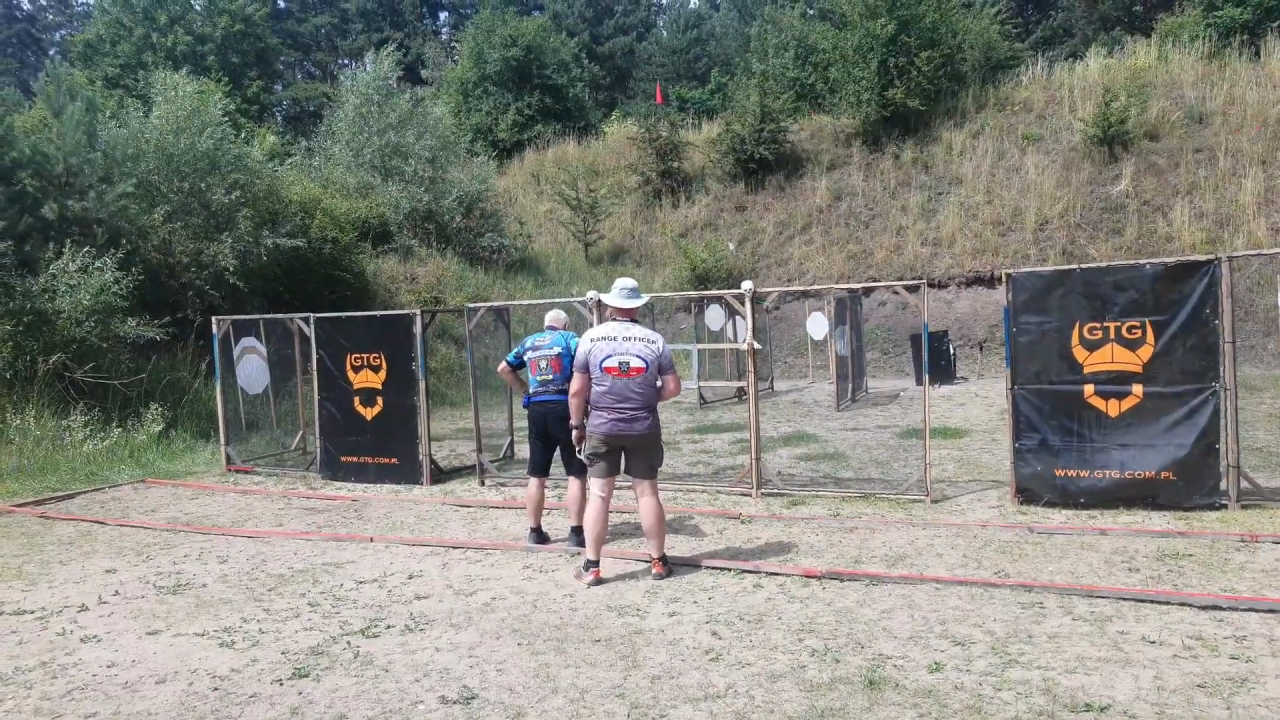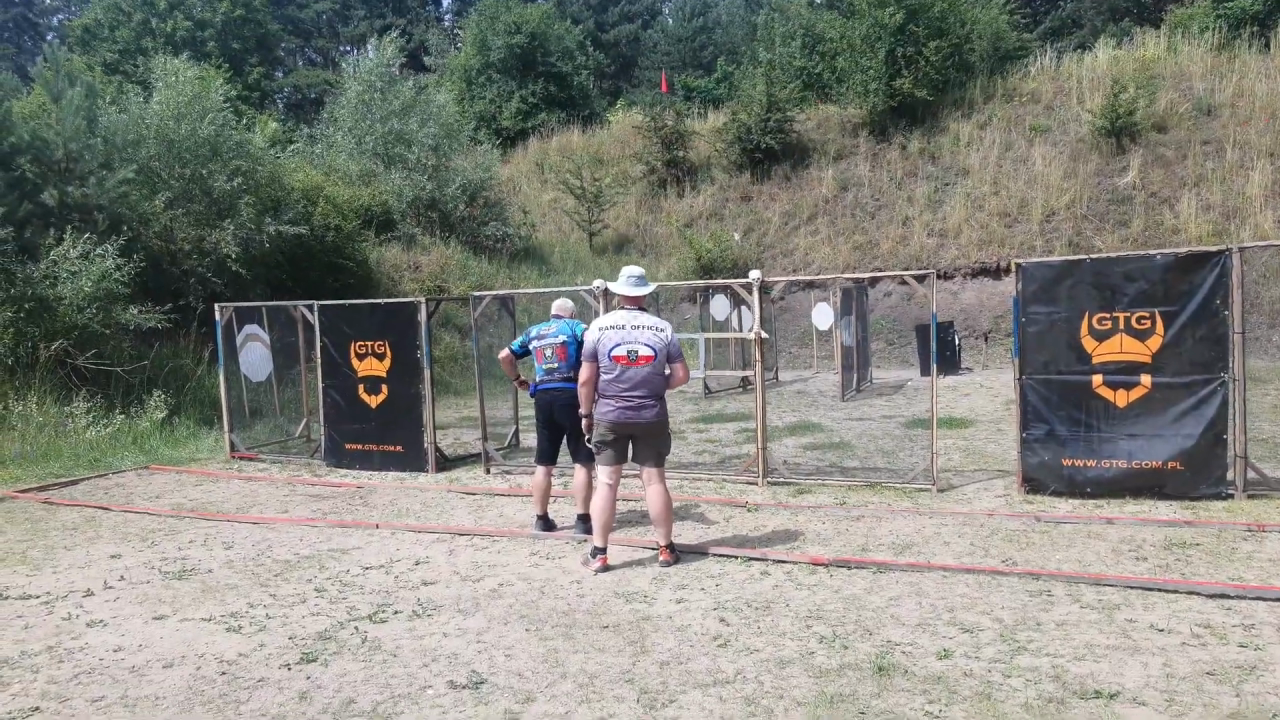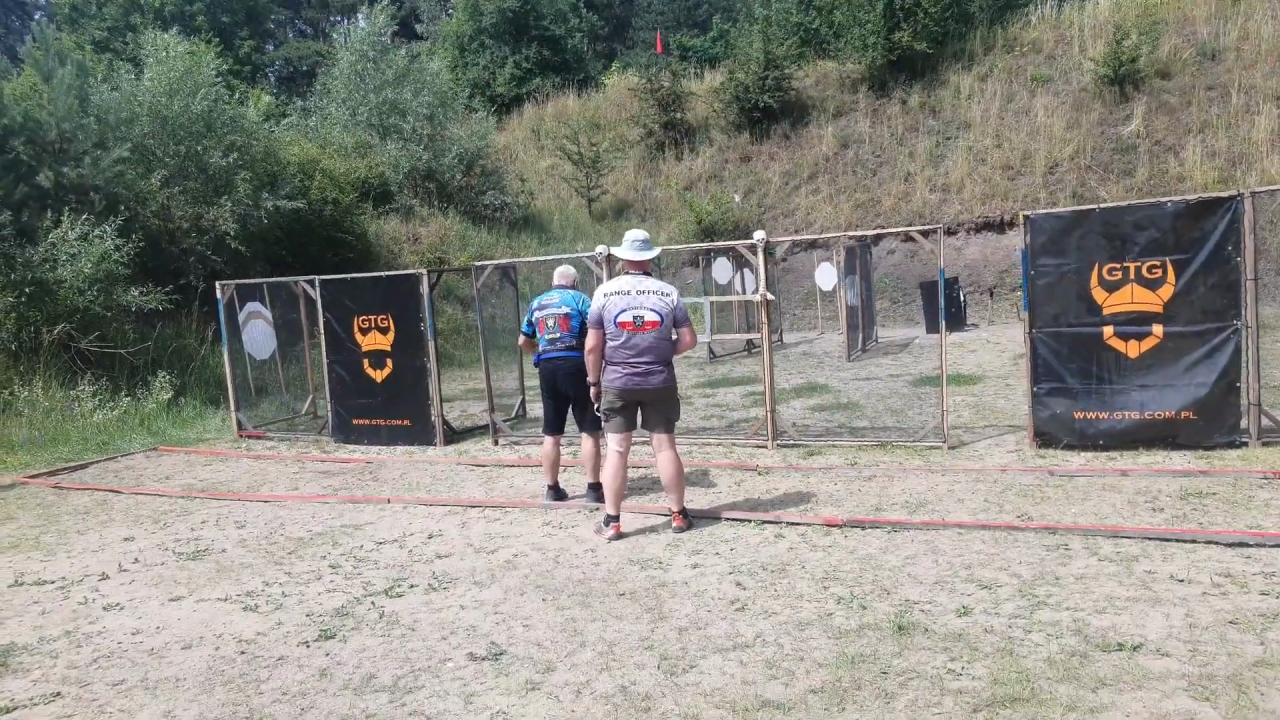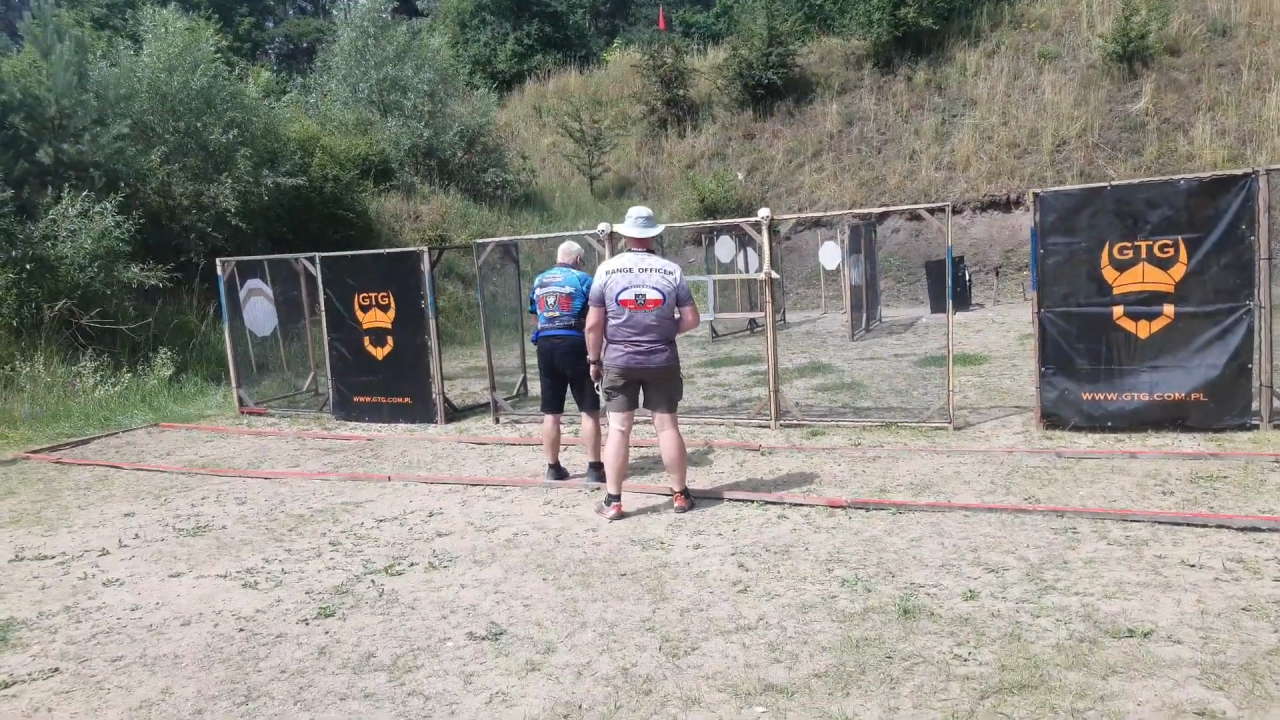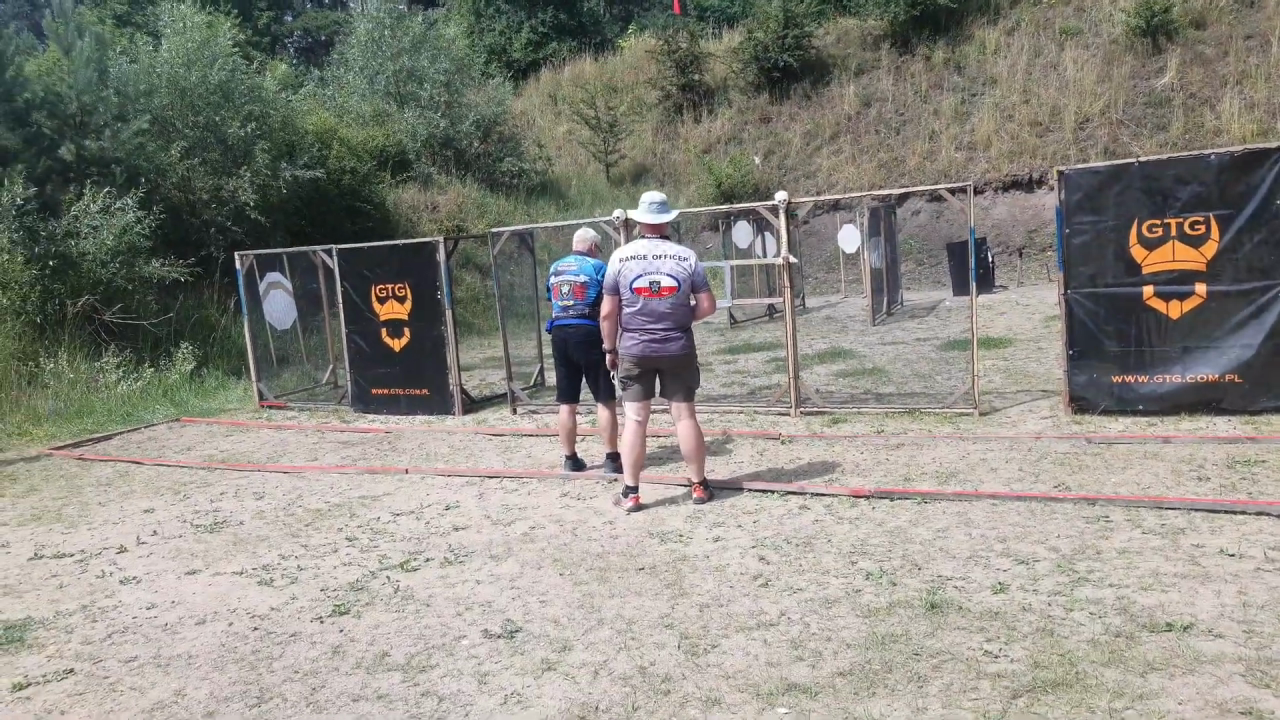
dt=0.2s
person 1, frame 1
left shoulder: (591, 337)
right shoulder: (655, 340)
left elbow: (577, 390)
right elbow: (673, 388)
left wrist: (577, 425)
left hip: (601, 427)
right hip: (643, 428)
left knee: (599, 494)
right knee: (647, 493)
left ankle: (591, 566)
right ankle: (659, 561)
person 1, frame 2
left shoulder: (600, 326)
right shoulder: (663, 328)
left elbow: (586, 379)
right elbow: (681, 375)
left wrist: (586, 413)
left hip: (609, 415)
right hip: (651, 416)
left knee: (606, 482)
right knee: (654, 480)
left ankle: (598, 553)
right ankle: (666, 549)
person 1, frame 3
left shoulder: (605, 292)
right shoulder: (668, 292)
left elbow: (592, 346)
right elbow: (688, 340)
left wrist: (594, 381)
left hip: (617, 382)
right hip: (659, 382)
left knee: (616, 449)
right knee: (665, 446)
left ankle: (611, 522)
right ankle: (678, 515)
person 1, frame 4
left shoulder: (607, 270)
right shoulder: (671, 270)
left elbow: (593, 324)
right elbow: (691, 319)
left wrist: (594, 359)
left hip: (619, 360)
right hip: (661, 360)
left knee: (618, 429)
right knee: (667, 426)
left ankle: (612, 501)
right ankle: (680, 494)
person 1, frame 5
left shoulder: (620, 257)
right shoulder: (686, 256)
left elbow: (608, 313)
right elbow: (707, 306)
left wrist: (610, 349)
left hip: (634, 350)
right hip: (678, 349)
left knee: (635, 419)
right knee: (685, 415)
left ankle: (630, 493)
right ankle: (699, 486)
person 2, frame 1
left shoulder: (528, 343)
right shoulder: (567, 337)
left elbow: (503, 368)
left hip: (537, 410)
right hip: (564, 408)
left knee: (537, 475)
right knee: (576, 474)
left ankle: (535, 531)
right ankle: (576, 533)
person 2, frame 2
left shoulder: (533, 332)
right shoulder: (573, 326)
left elbow: (504, 356)
left wrist: (516, 379)
left hip: (543, 398)
right hip: (571, 396)
left knee: (543, 463)
right knee: (583, 462)
left ankle: (541, 519)
right ankle: (582, 520)
person 2, frame 3
left shoulder: (536, 303)
right shoulder: (577, 298)
left elbow: (523, 342)
left hip: (547, 368)
right hip: (574, 366)
left knee: (551, 433)
right knee: (589, 431)
left ankle: (552, 488)
right ankle: (593, 489)
person 2, frame 4
left shoulder: (539, 281)
right shoulder: (582, 278)
left hip: (545, 346)
right hip: (573, 345)
left knee: (551, 412)
right knee: (589, 410)
left ankle: (553, 468)
right ankle: (594, 468)
person 2, frame 5
left shoulder: (554, 268)
right shoulder: (596, 266)
left hip: (560, 335)
right hip: (587, 334)
left knee: (567, 403)
right knee: (605, 400)
left ankle: (570, 459)
right ankle: (612, 459)
